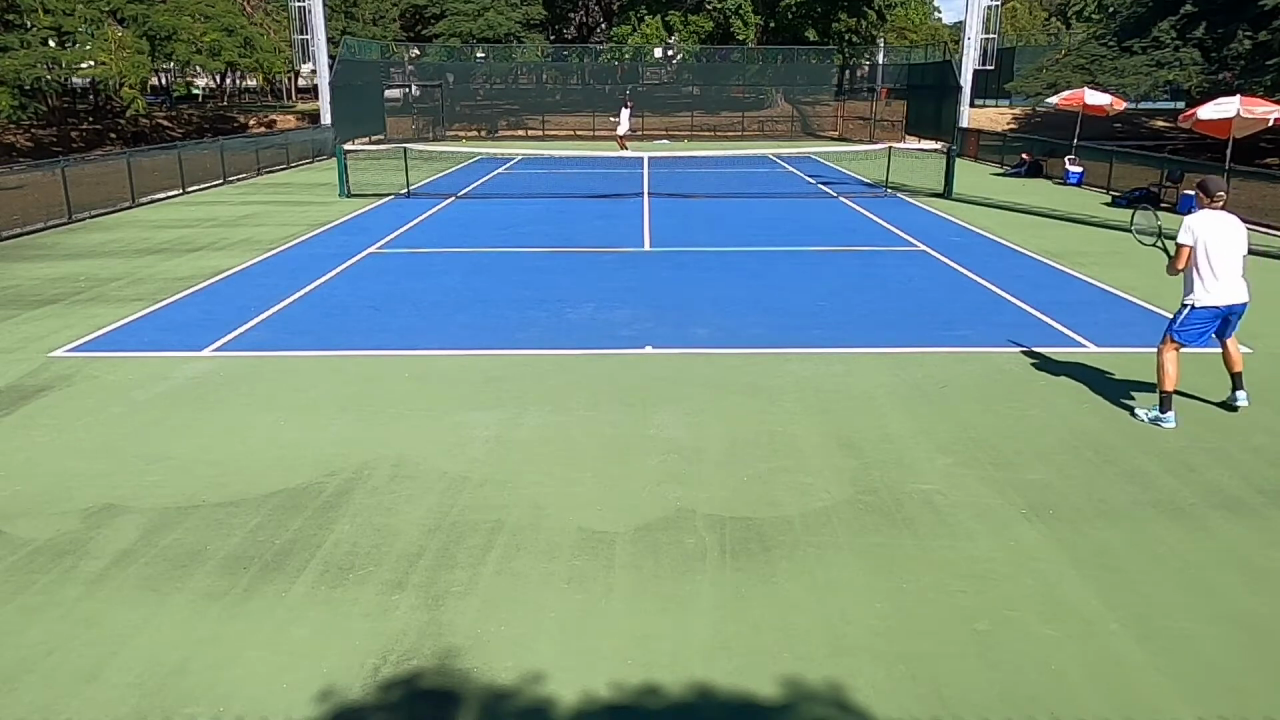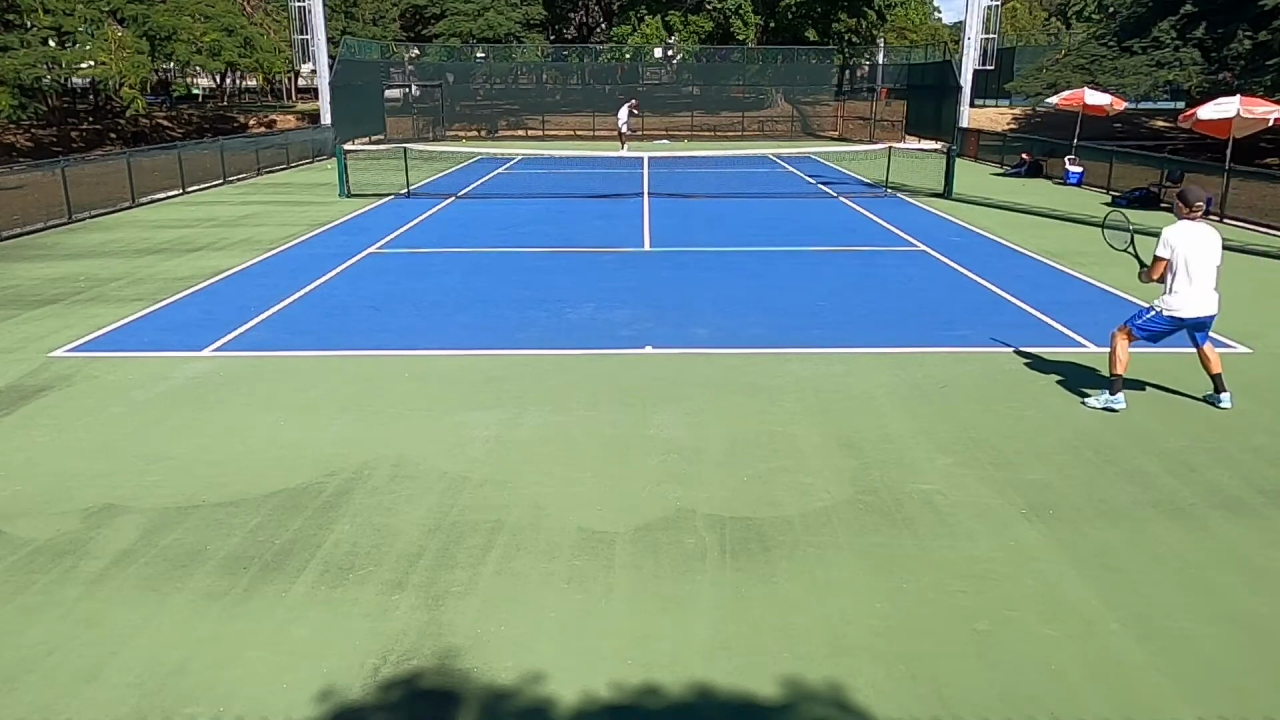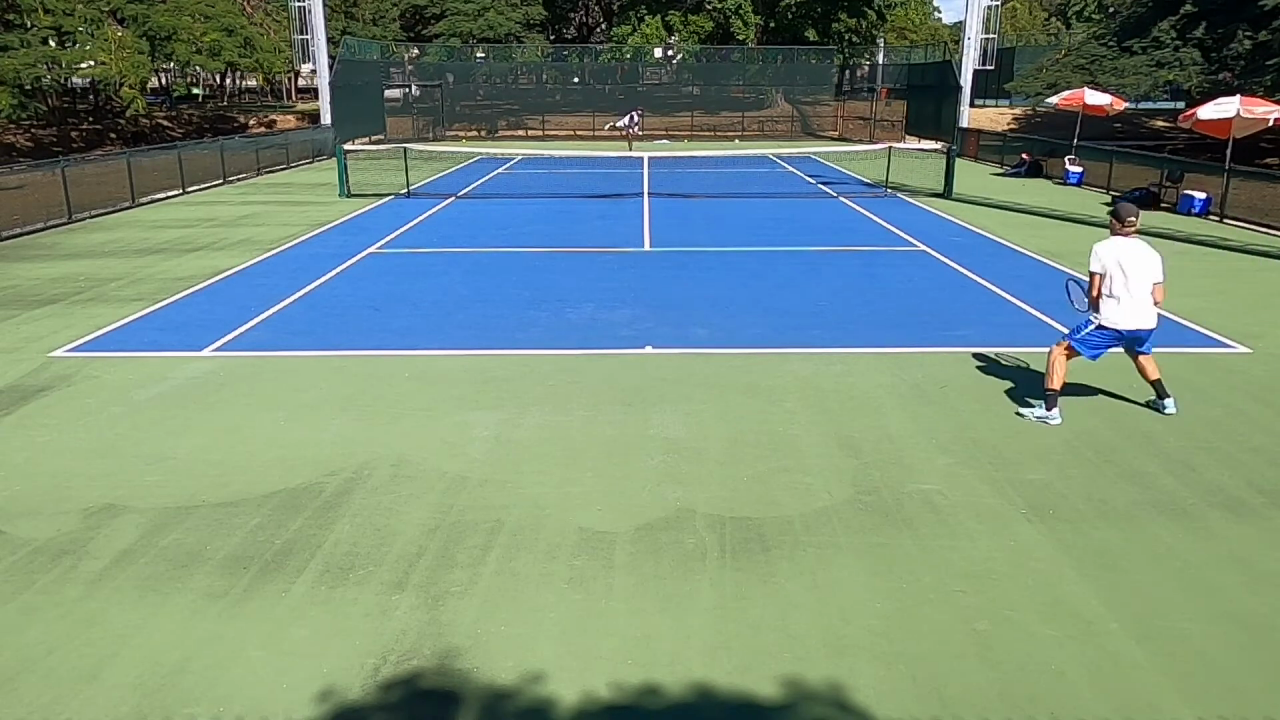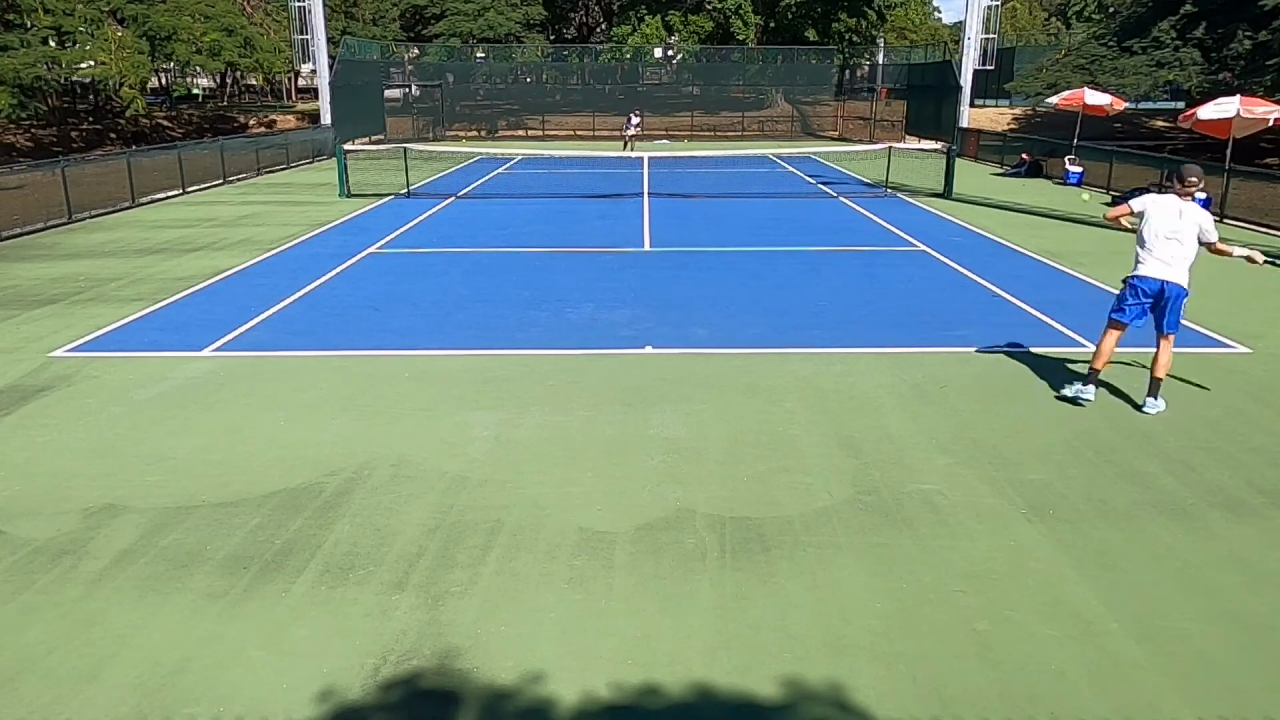
dt=0.4s
person 1, frame 1
left shoulder: (1193, 221)
right shoulder: (1238, 224)
left elbow: (1178, 265)
left wrist: (1170, 267)
left hip: (1206, 301)
right hip: (1238, 298)
left knee: (1168, 348)
right knee: (1226, 339)
left ankle: (1165, 412)
right ankle: (1238, 392)
person 1, frame 2
left shoulder: (1172, 232)
right shoulder: (1214, 235)
left elbow: (1154, 274)
left wrist: (1143, 274)
left hip: (1175, 308)
right hip: (1207, 308)
left knee: (1120, 336)
right knee: (1202, 343)
left ankle: (1115, 395)
right ankle: (1222, 394)
person 1, frame 3
left shoulder: (1102, 247)
right shoulder: (1152, 253)
left elbow: (1094, 293)
right elbow: (1157, 298)
left wrist: (1099, 311)
left hip: (1112, 321)
right hip: (1146, 323)
left knee: (1058, 353)
right knee: (1139, 353)
left ankle: (1050, 409)
right ankle: (1165, 400)
person 1, frame 4
left shoulder: (1152, 200)
right shoulder: (1203, 217)
left elbow: (1110, 215)
right elbow: (1217, 248)
left wrist: (1121, 221)
right wrist: (1246, 252)
left hip: (1144, 277)
right hip: (1176, 284)
left knee: (1113, 331)
right knee: (1166, 341)
left ankle: (1088, 385)
right ankle: (1153, 398)
